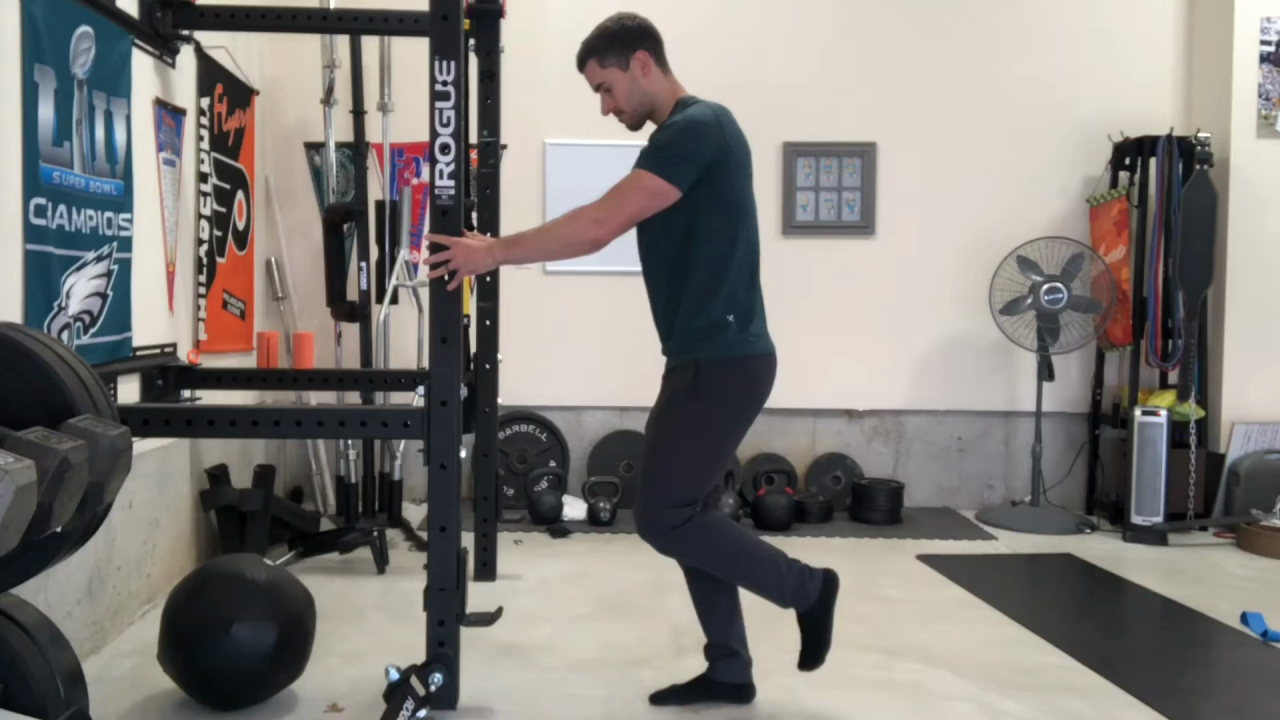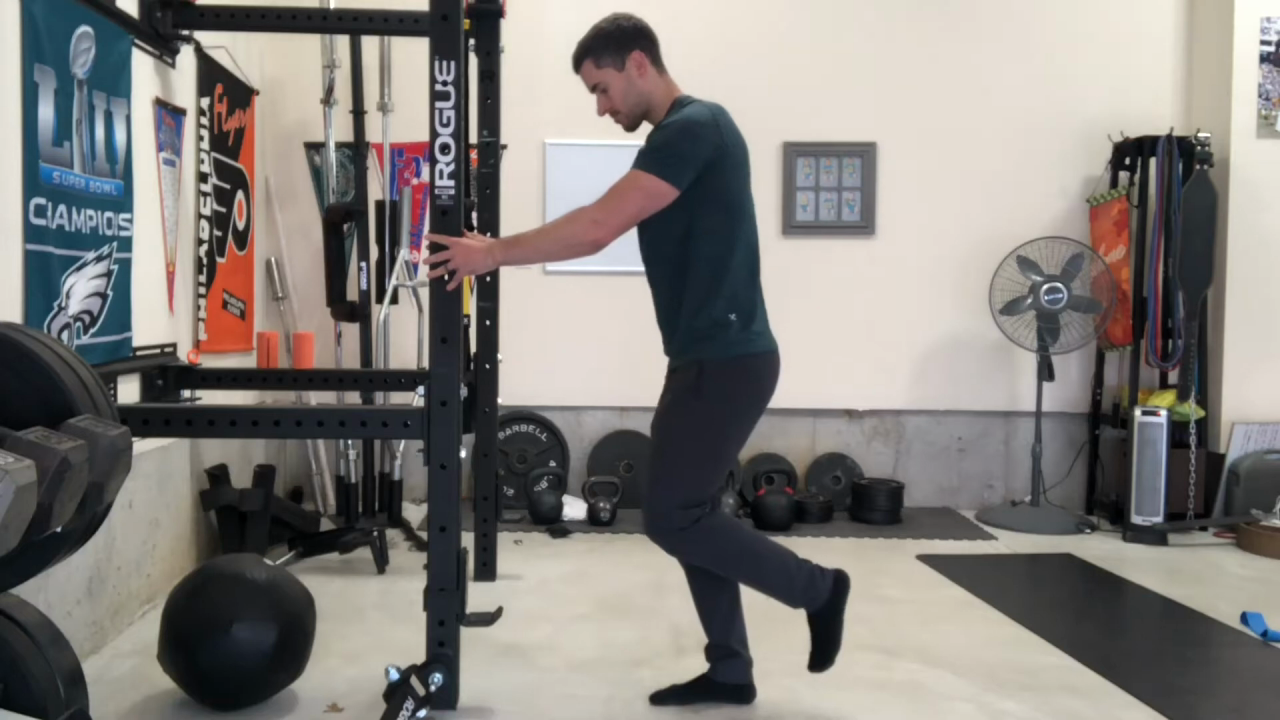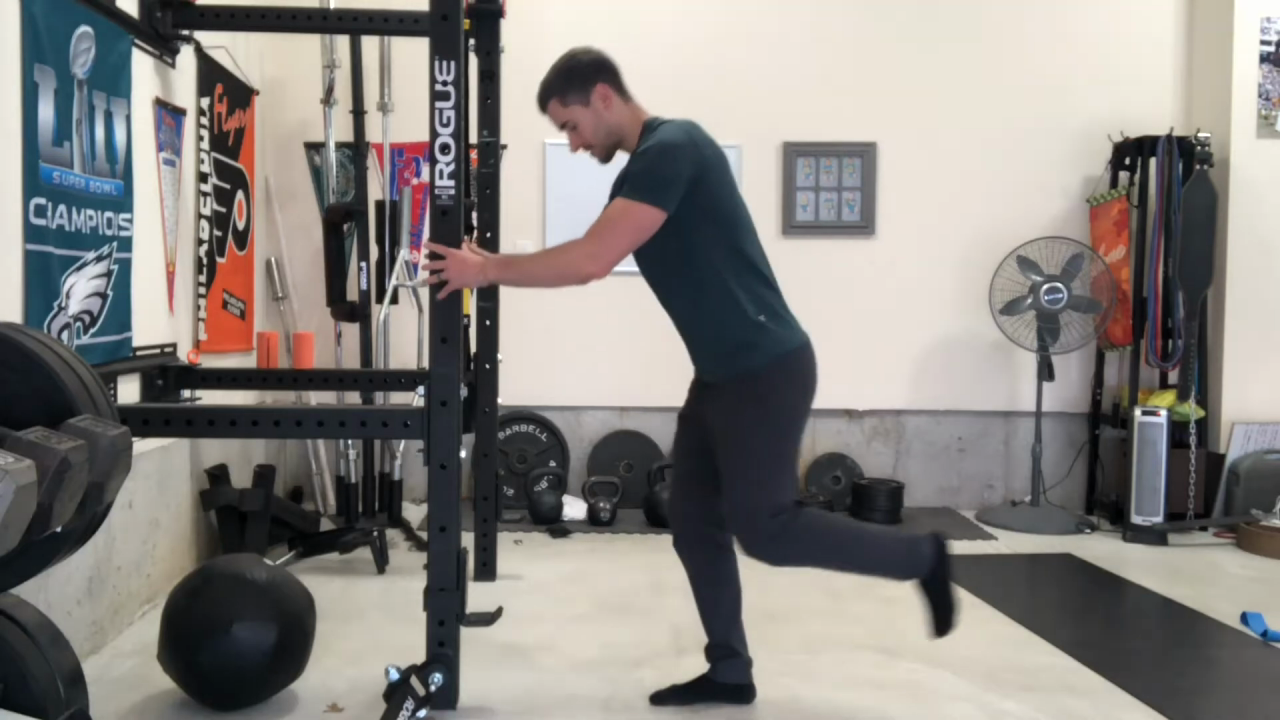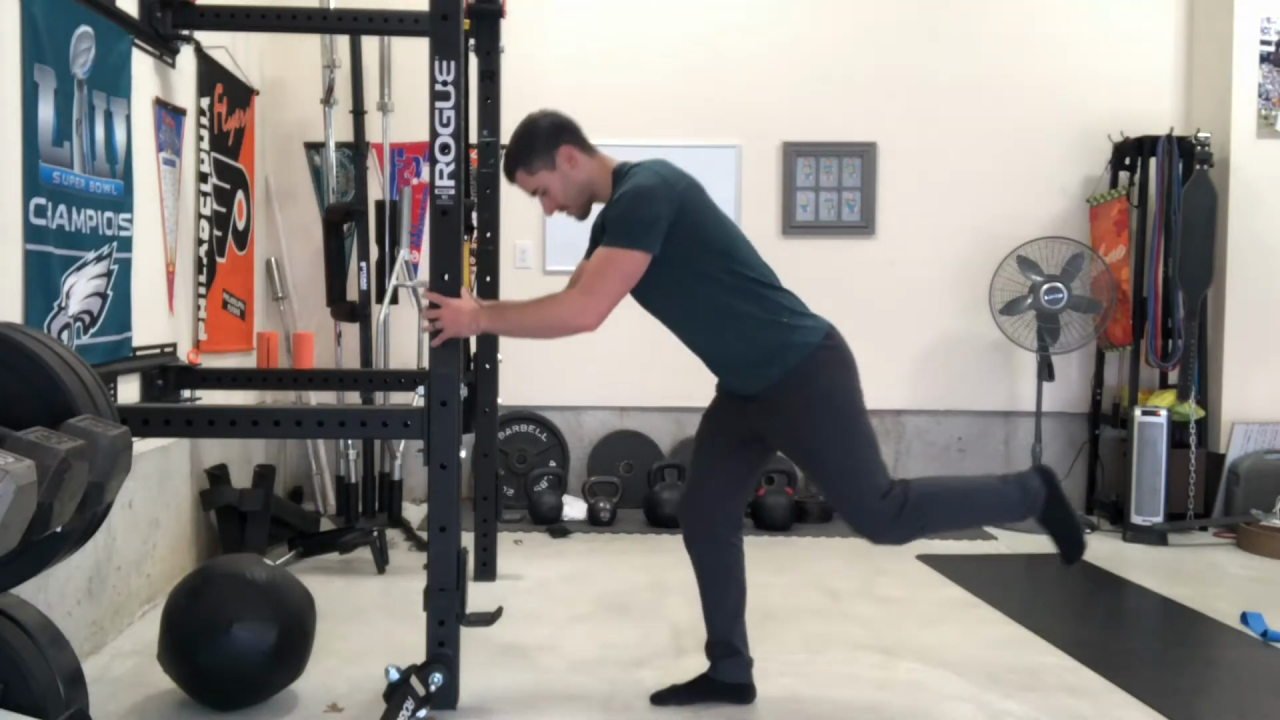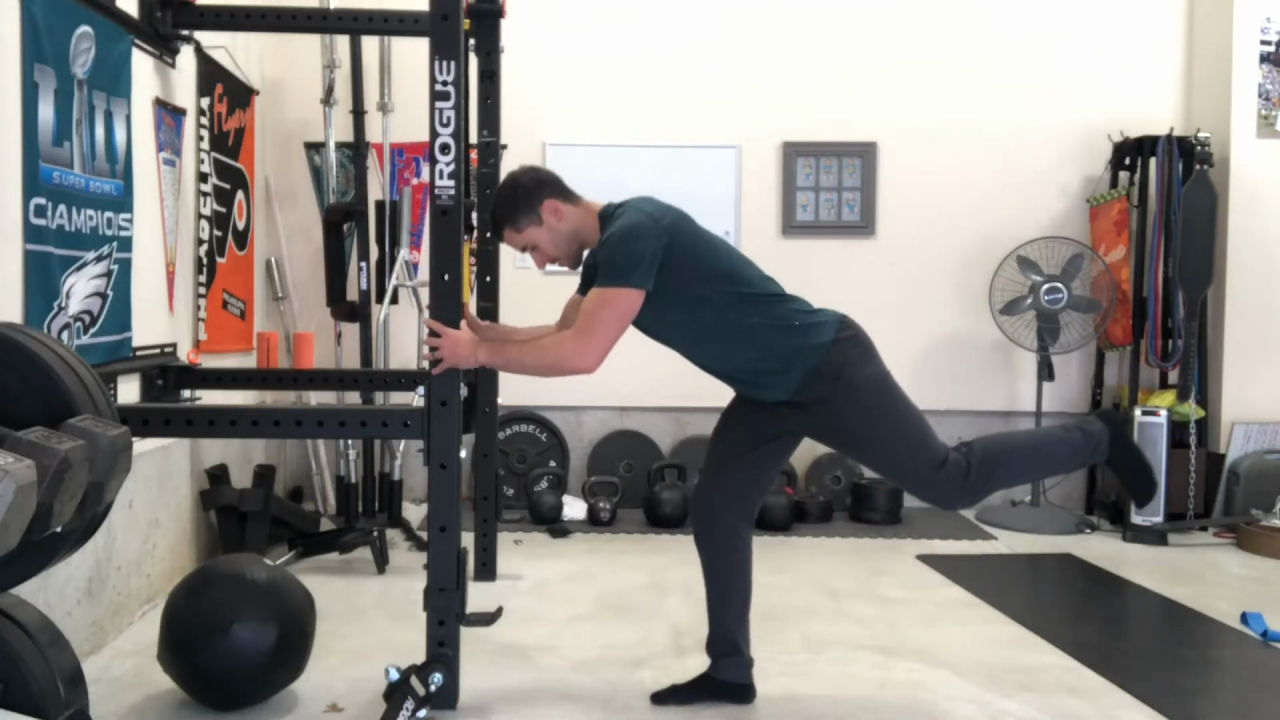
dt=0.5s
person 1, frame 1
left shoulder: (698, 129)
right shoulder: (680, 136)
left elbow: (599, 226)
right elbow: (606, 226)
left wrist: (492, 254)
right wrist: (499, 251)
left hip: (722, 362)
right hip: (704, 359)
left knee: (665, 517)
right knee: (685, 515)
left ankle: (806, 587)
right ankle: (728, 670)
person 1, frame 2
left shoulder: (695, 128)
right shoulder: (677, 134)
left elbow: (597, 227)
right elbow: (603, 227)
left wrist: (493, 254)
right wrist: (498, 253)
left hip: (725, 361)
right hip: (705, 359)
left knee: (673, 519)
right knee: (687, 516)
left ankle: (818, 589)
right ankle: (729, 671)
person 1, frame 3
left shoulder: (670, 149)
right shoulder: (649, 161)
left elbow: (592, 260)
right elbow: (592, 257)
left wrist: (489, 271)
right wrist: (491, 265)
left hip: (763, 369)
right hip: (724, 371)
left knee: (764, 528)
right knee: (694, 523)
left ankle: (918, 557)
right ankle: (728, 672)
person 1, frame 4
left shoulder: (646, 194)
right shoulder: (617, 217)
left elbow: (584, 312)
right elbow: (572, 305)
left wrist: (482, 320)
right wrist: (484, 309)
left hip: (803, 370)
right hip: (750, 383)
left knee: (880, 516)
right knee: (704, 516)
left ankle: (1031, 494)
right ankle: (729, 671)
person 1, frame 5
left shoulder: (634, 233)
right shoulder: (609, 253)
left elbow: (582, 354)
right elbow: (563, 337)
left wrist: (479, 354)
right wrist: (482, 330)
left hip: (826, 368)
right hip: (772, 386)
left knee: (945, 480)
right knee: (716, 512)
left ankle: (1096, 439)
right ankle: (729, 670)
